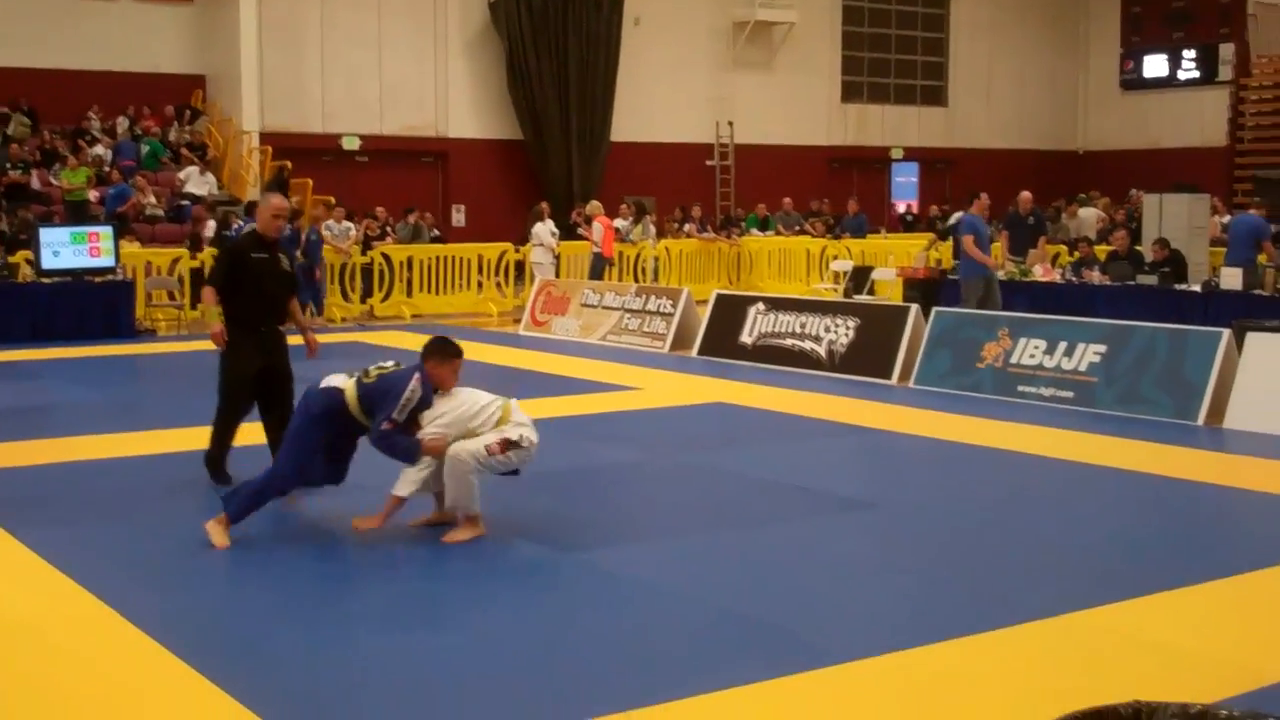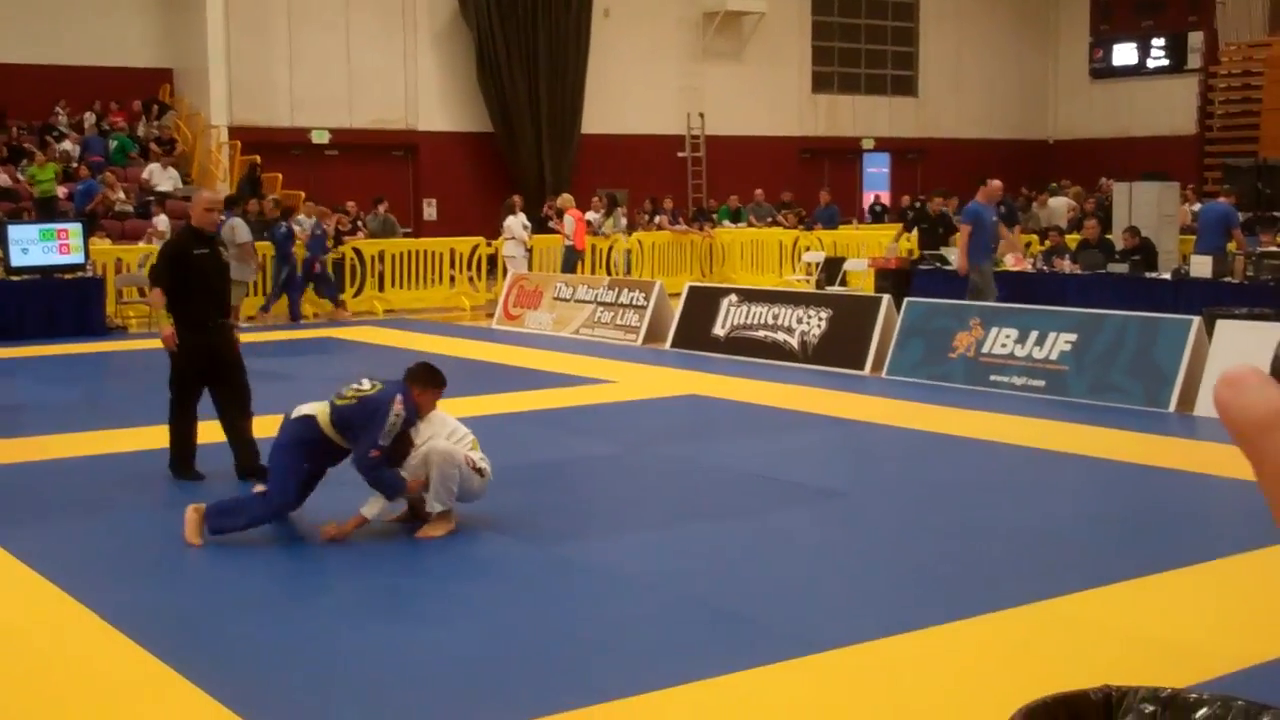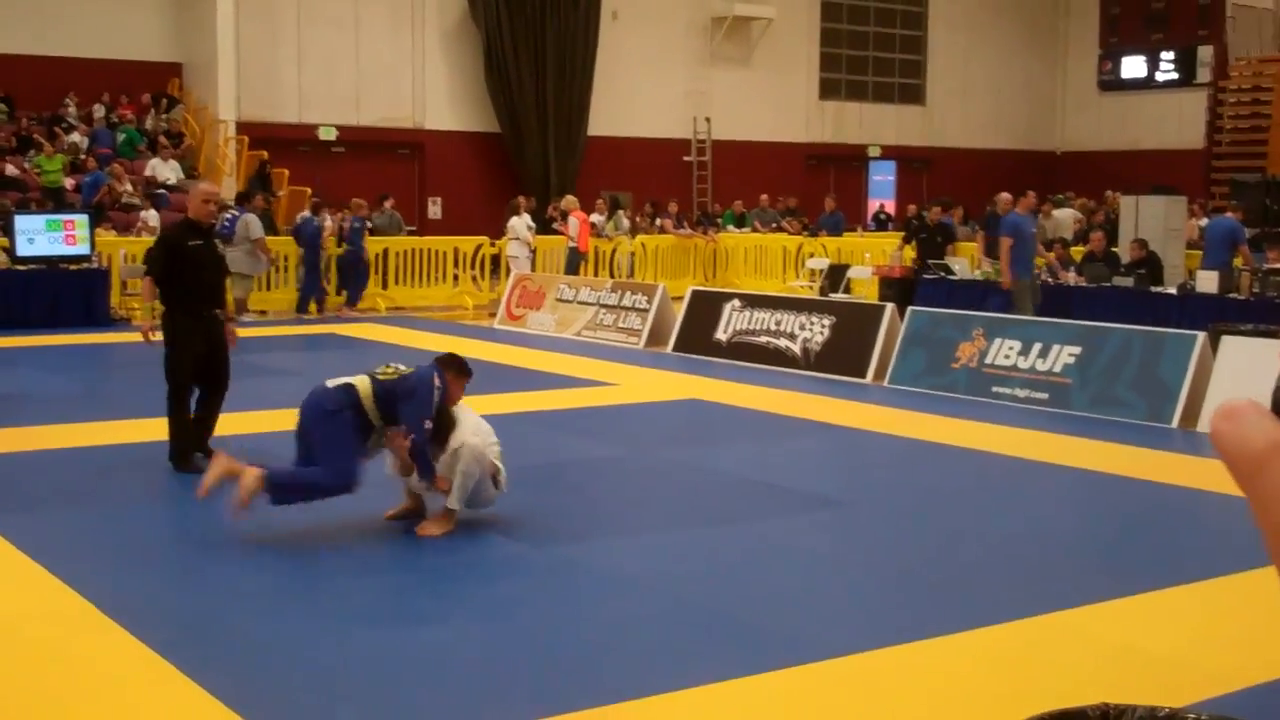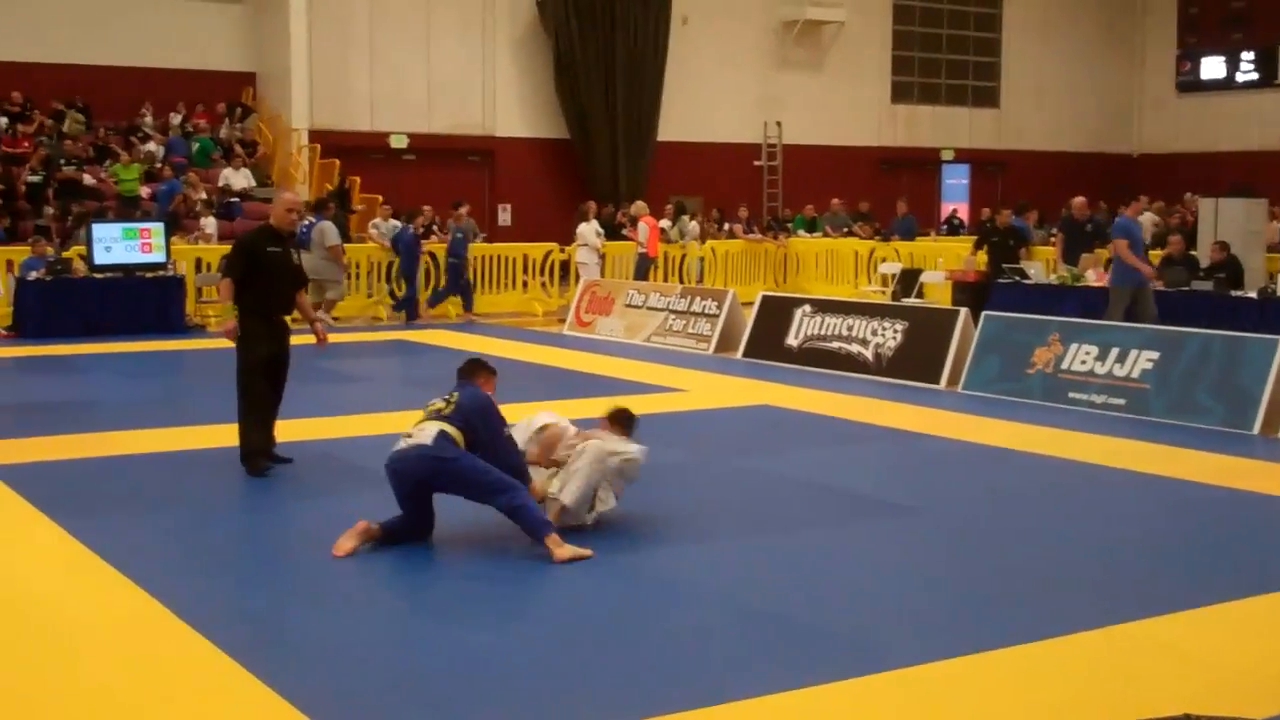
dt=0.3s
person 1, frame 1
left shoulder: (282, 254)
right shoulder: (237, 249)
left elbow: (289, 297)
right elbow: (211, 286)
left wrist: (305, 330)
right wrist: (215, 319)
left hip: (272, 338)
right hip: (240, 339)
left knee: (280, 406)
right knee: (233, 404)
right ankle: (215, 460)
person 1, frame 2
left shoulder: (216, 245)
right shoulder: (177, 246)
right elbow: (157, 287)
left wrist: (230, 326)
right wrist: (164, 321)
left hip: (219, 331)
right hip: (188, 334)
left knee: (238, 396)
right knee: (185, 401)
left ankle: (249, 463)
right ankle: (182, 463)
person 1, frame 3
left shoulder: (213, 239)
right shoulder: (172, 237)
right elbow: (151, 277)
left wrist: (228, 319)
right wrist: (147, 314)
left hip: (211, 322)
right hip: (182, 323)
left knee: (217, 385)
right knee: (181, 390)
left ankle: (198, 441)
right ankle: (181, 454)
person 1, frame 4
left shoulder: (290, 247)
right shoulder: (251, 241)
left elbow: (297, 290)
right elbow: (228, 278)
left wrist: (314, 320)
right wrist: (229, 315)
left hip: (277, 325)
right hip: (251, 325)
left knee: (273, 390)
right knee: (252, 390)
left ankle: (264, 447)
right ankle: (252, 454)
person 2, frame 1
left shoulder: (416, 378)
right shoulder: (413, 386)
left elbow: (398, 423)
right elbow: (382, 435)
right wrist: (422, 447)
left hip: (340, 409)
right hip: (323, 407)
left knee: (331, 471)
right knee: (286, 473)
right ankle: (222, 520)
person 2, frame 2
left shoulder: (394, 392)
right shoulder: (394, 407)
right elbow: (367, 463)
right wrist: (402, 487)
left hip: (312, 433)
right hip: (302, 436)
left knee: (289, 499)
right knee: (277, 504)
left ankle: (265, 494)
right ankle: (202, 513)
person 2, frame 3
left shoulder: (416, 378)
right shoulder: (430, 383)
right elbow: (417, 438)
right wrist: (431, 477)
left hip: (327, 401)
right hip: (333, 408)
left knee: (313, 475)
right knee: (341, 479)
left ankle: (232, 468)
right ankle: (261, 478)
person 2, frame 4
left shoulder: (443, 403)
right shoulder: (480, 400)
right elbow: (502, 449)
right wrist: (526, 482)
left hip: (401, 463)
right hip: (437, 457)
left knee: (417, 527)
right knee: (510, 492)
left ankle: (371, 532)
right ankle: (555, 545)
